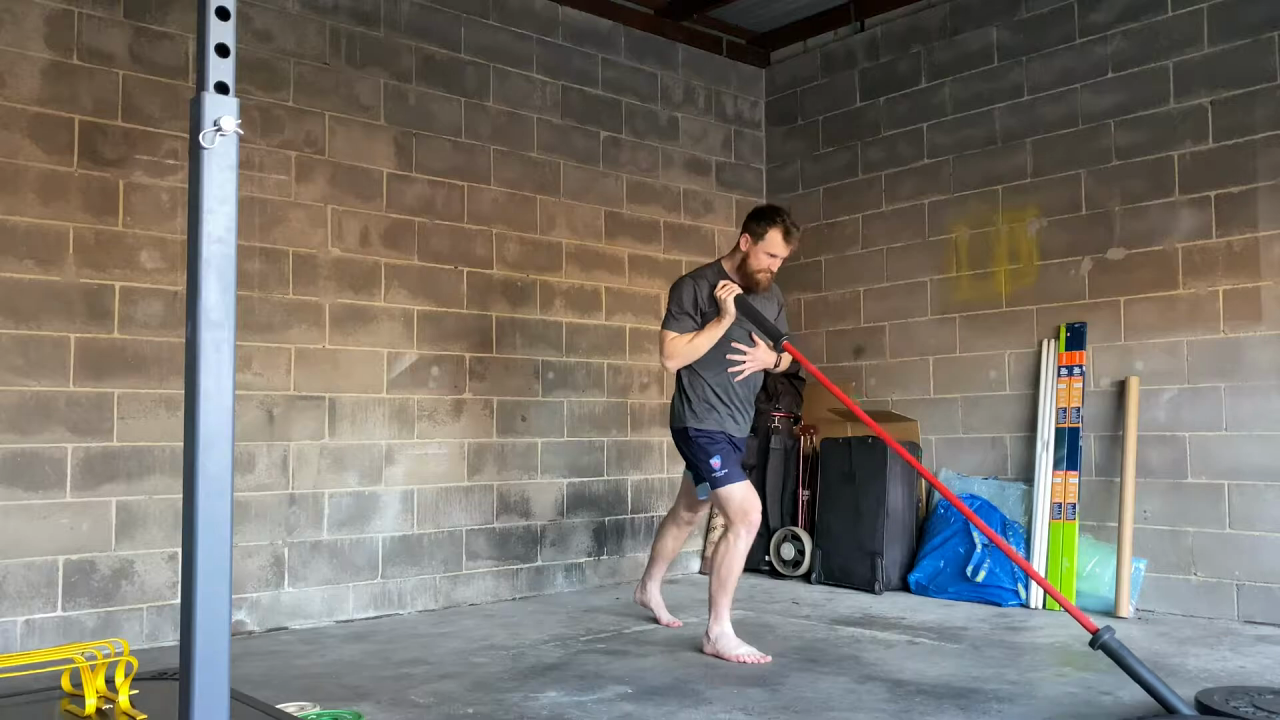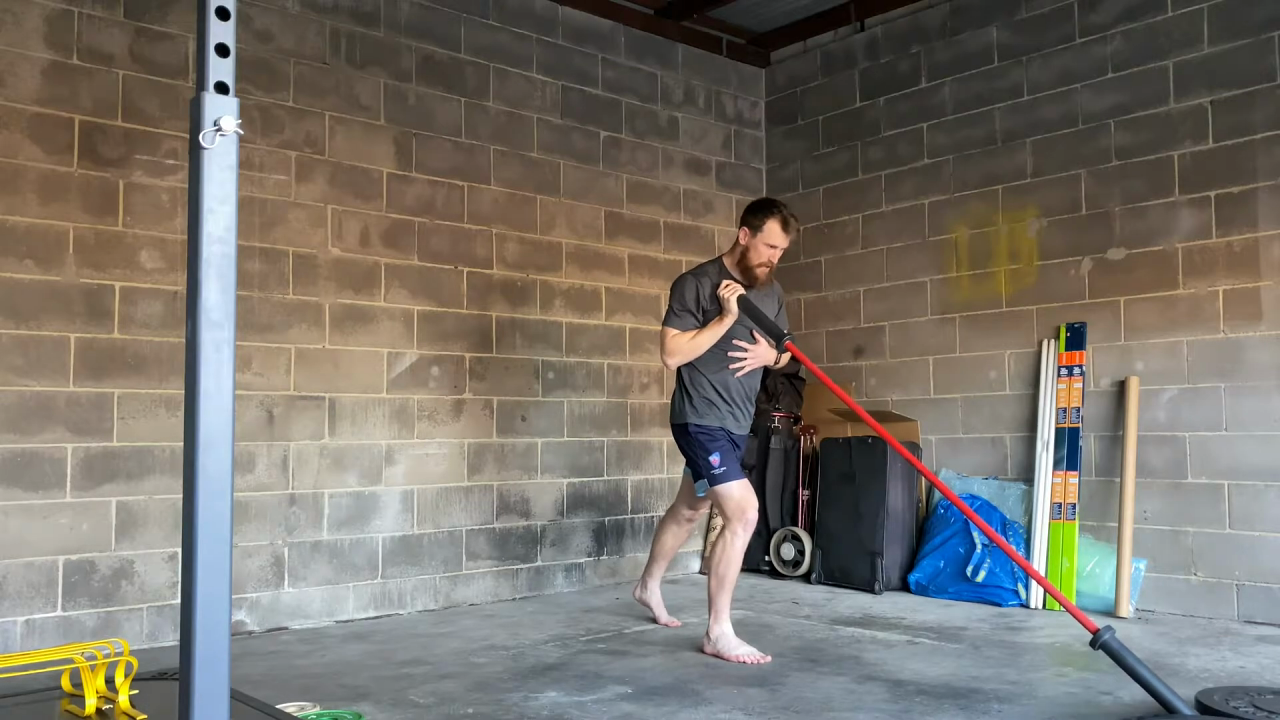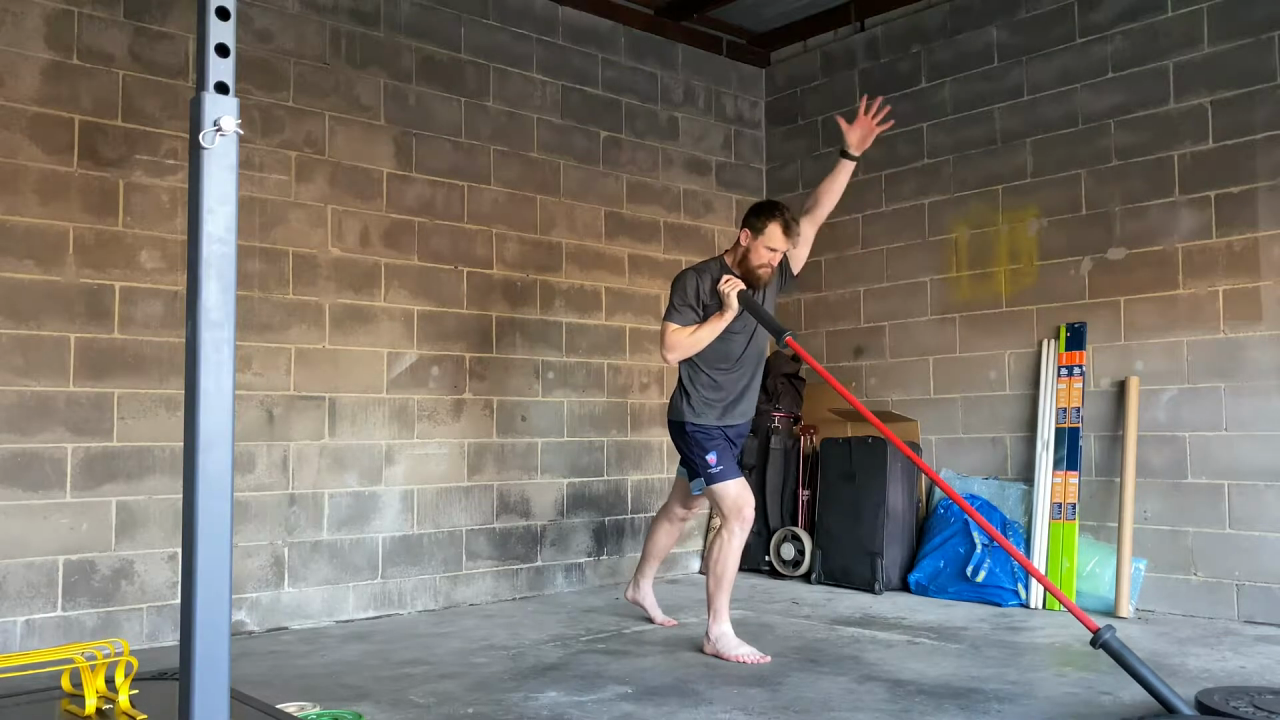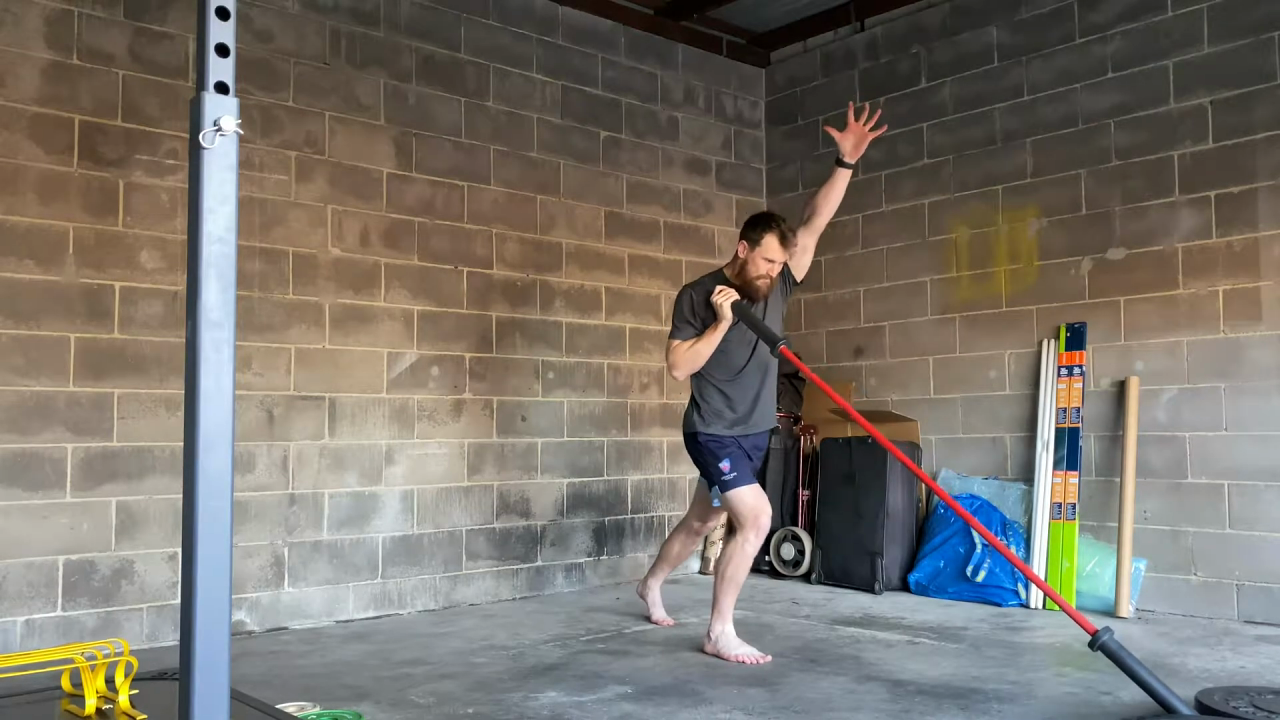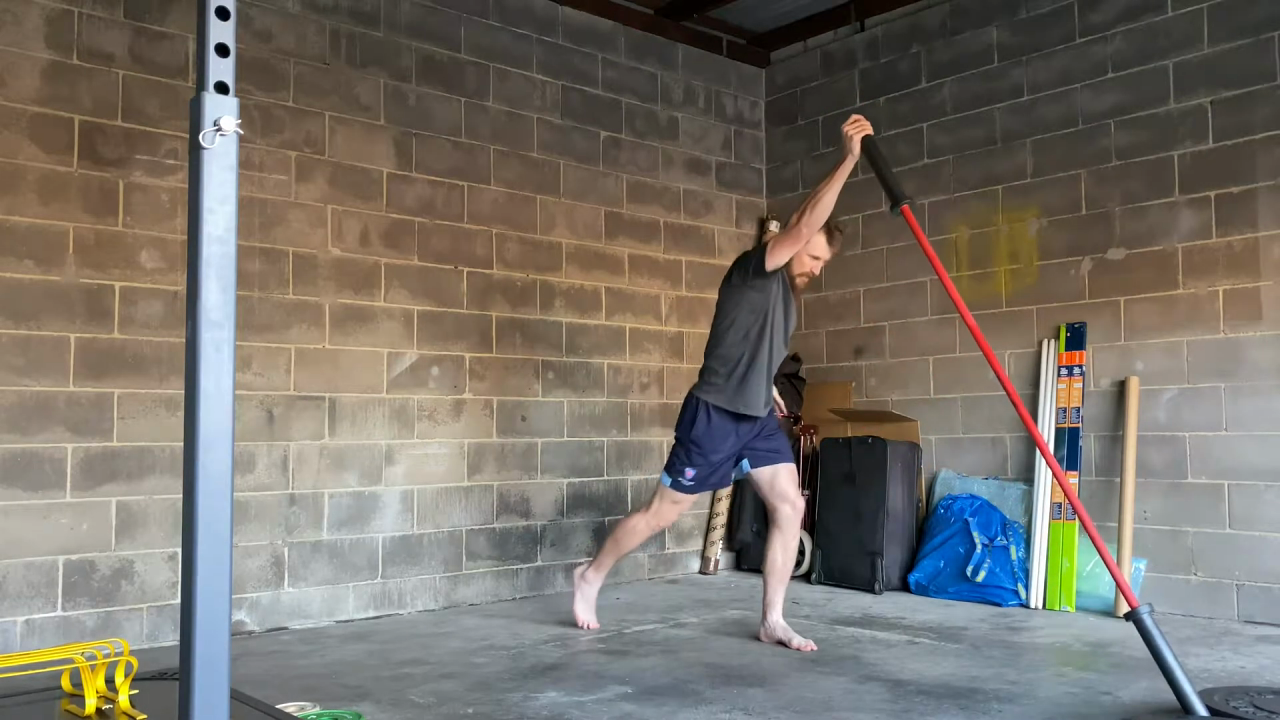
dt=1s
person 1, frame 1
left shoulder: (770, 294)
right shoulder: (694, 286)
left elbow: (786, 354)
right elbow: (670, 356)
left wrist: (771, 357)
right wrist: (723, 319)
left hip: (735, 424)
right hip: (701, 423)
left knee: (688, 511)
right knee: (746, 515)
left ankle: (649, 587)
right ankle: (718, 633)
person 1, frame 2
left shoulder: (770, 289)
right shoulder: (696, 283)
left elbow: (786, 349)
right elbow: (672, 353)
left wrist: (772, 355)
right wrist: (726, 317)
left hip: (736, 422)
right hip: (701, 419)
left knee: (689, 509)
right knee: (744, 513)
left ankle: (649, 584)
right ankle: (718, 633)
person 1, frame 3
left shoulder: (772, 275)
right shoulder: (696, 281)
left elbow: (816, 213)
right elbow: (672, 349)
left wrist: (851, 153)
right wrist: (726, 312)
left hip: (733, 421)
right hip: (698, 421)
left knee: (682, 507)
right knee: (740, 511)
left ankle: (642, 585)
right ankle: (718, 633)
person 1, frame 4
left shoulder: (778, 281)
right shoulder: (697, 294)
left elbow: (818, 221)
right elbow: (681, 363)
left wrist: (846, 161)
right wrist: (722, 322)
left hip: (753, 430)
right hip: (715, 430)
left knee: (705, 519)
right knee: (757, 520)
left ankle: (651, 587)
right ankle: (718, 632)
person 1, frame 5
left shoulder: (787, 289)
right shoulder: (754, 271)
right elbow: (803, 224)
left wrist: (773, 402)
right wrist: (848, 160)
left hip: (759, 416)
right hip: (714, 412)
left knee: (789, 507)
right knee: (663, 511)
left ankle: (772, 620)
right ankle: (591, 577)
